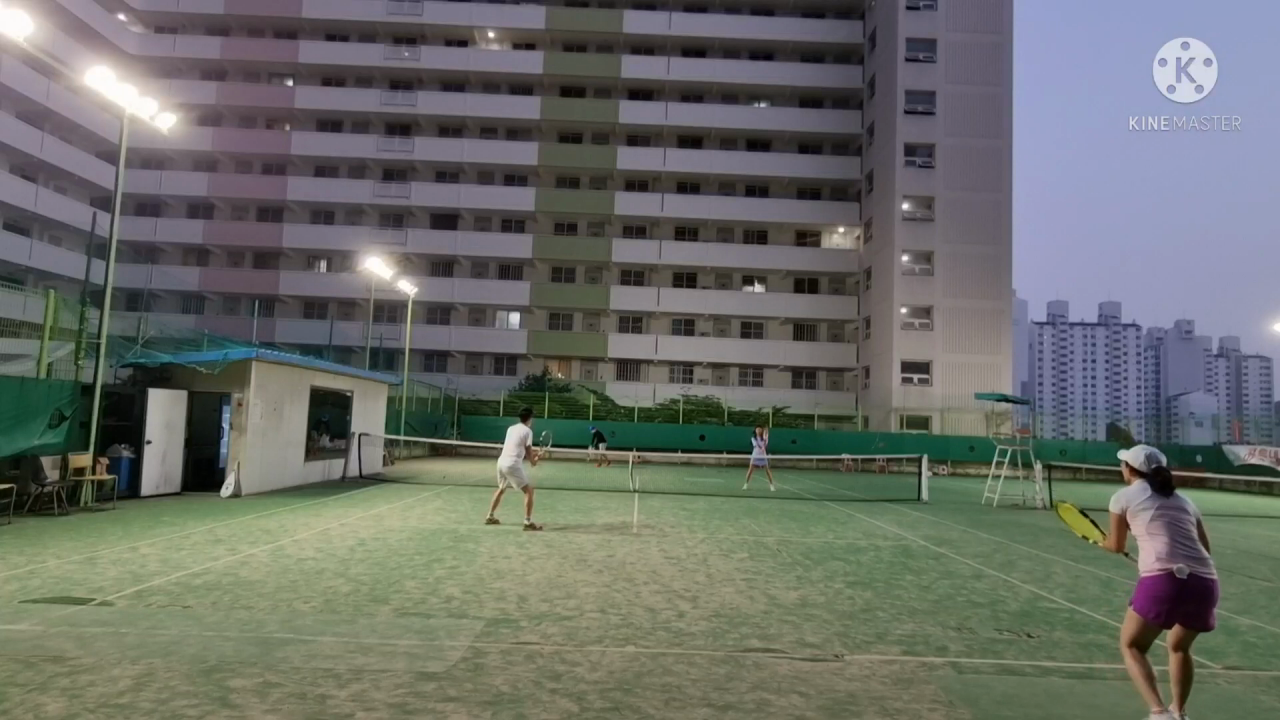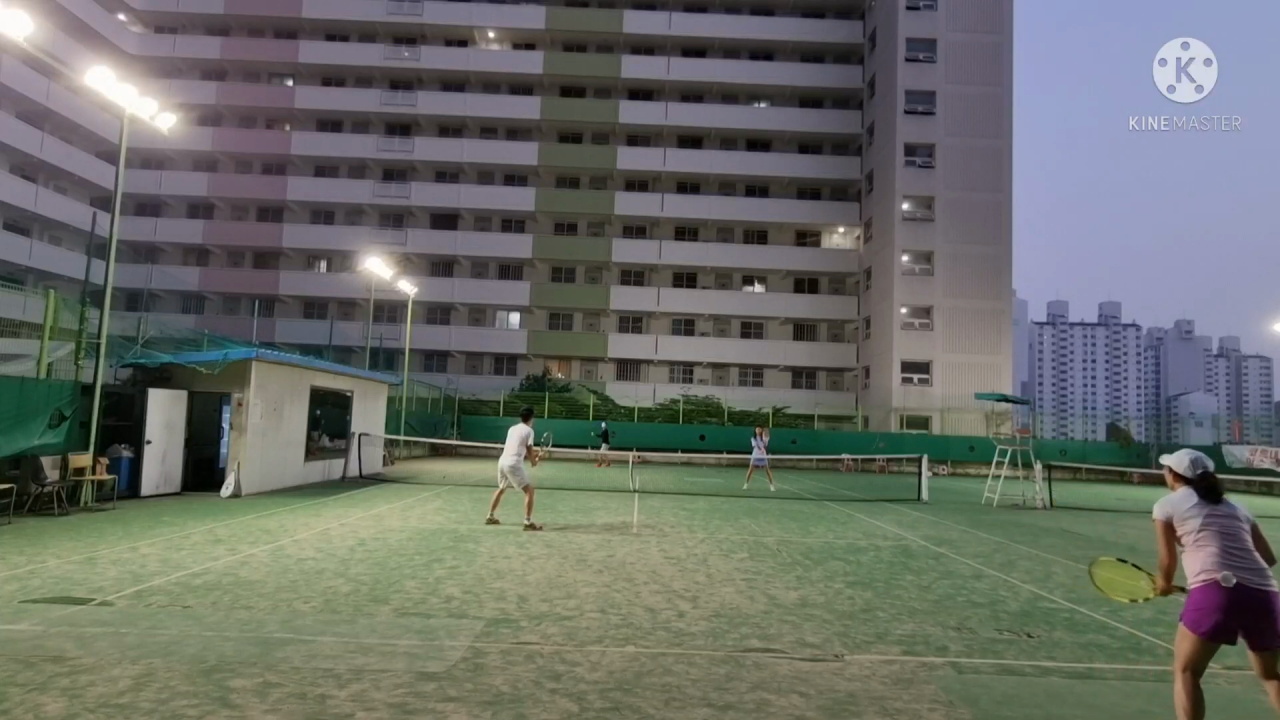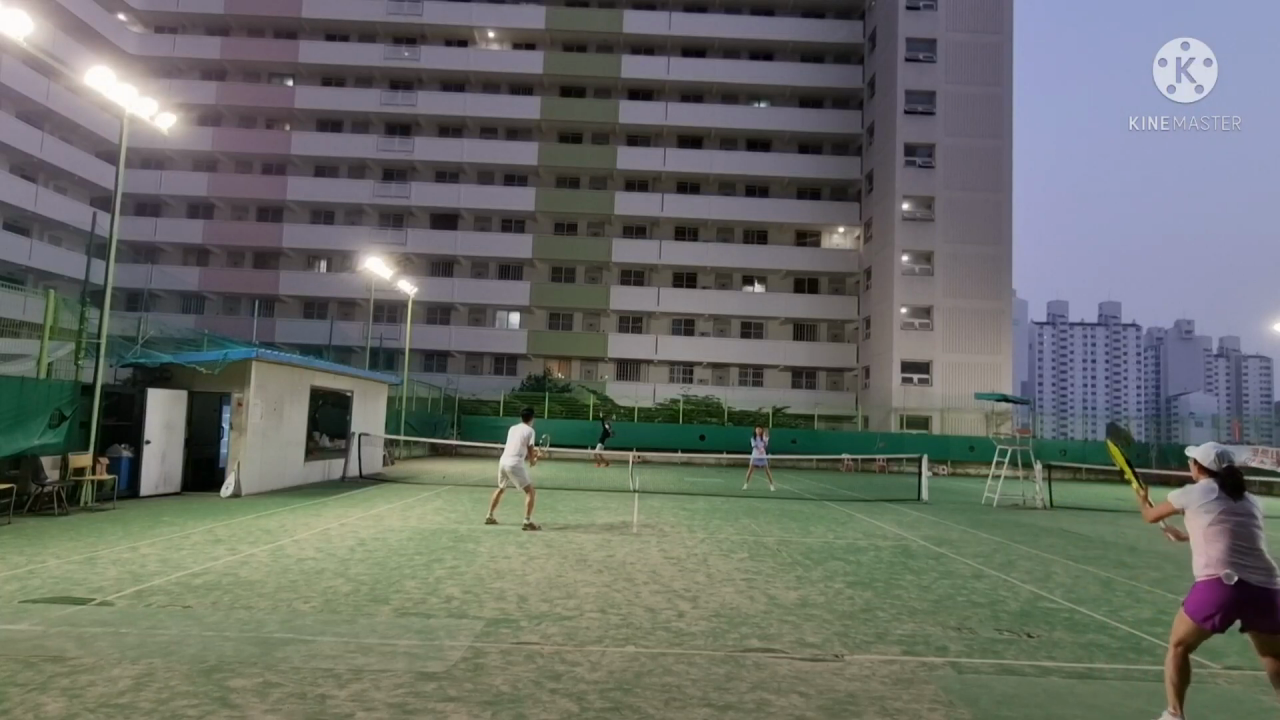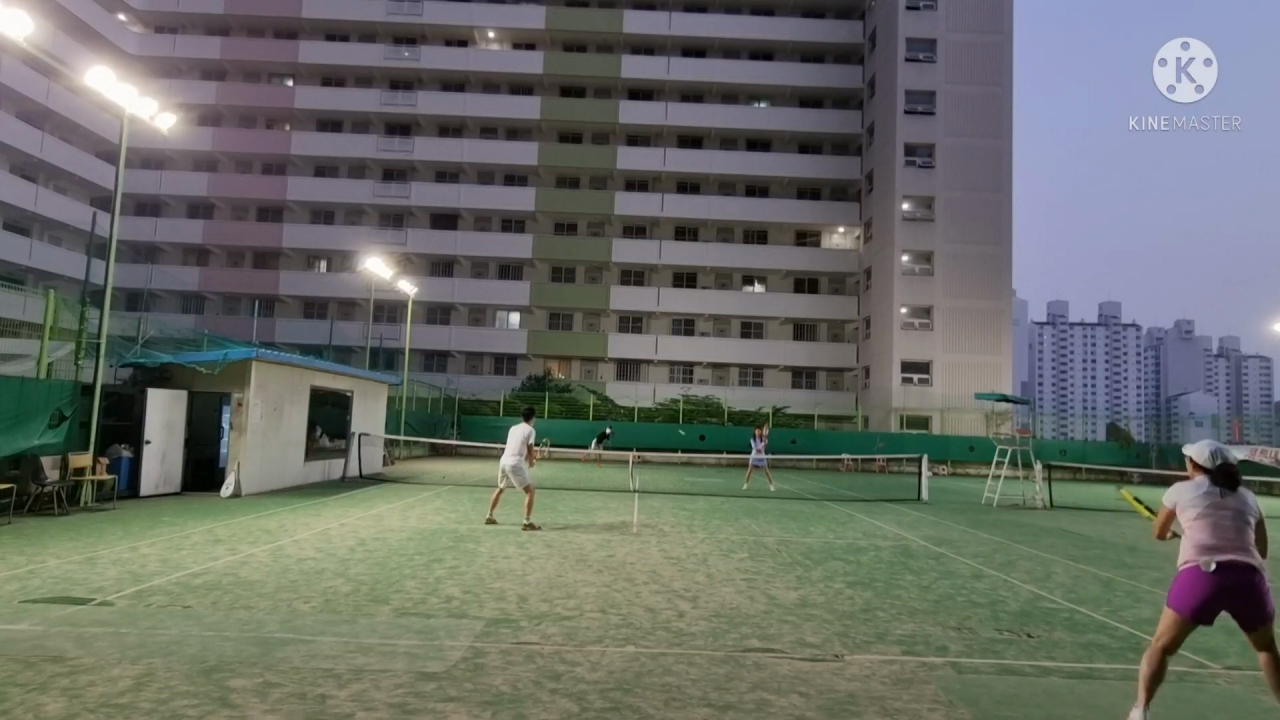
dt=0.7s
person 1, frame 1
left shoulder: (1124, 497)
right shoulder: (1184, 501)
left elbow: (1116, 546)
left wrist: (1104, 541)
left hip: (1163, 581)
right hip: (1206, 584)
left knee: (1131, 646)
right knee: (1178, 648)
person 1, frame 2
left shoulder: (1167, 505)
right shoulder: (1235, 508)
left elbow: (1168, 561)
left wrist: (1163, 584)
left hip: (1214, 594)
left knee: (1185, 672)
person 1, frame 3
left shoulder: (1189, 494)
right shoulder: (1250, 501)
left elbow: (1152, 516)
left wrist: (1143, 500)
left hip: (1220, 587)
left knee: (1178, 646)
person 1, frame 4
left shoulder: (1180, 491)
right shoulder: (1248, 498)
left elbow: (1159, 532)
left wrist: (1168, 533)
left hip: (1201, 578)
right hip: (1248, 580)
left knee: (1160, 648)
